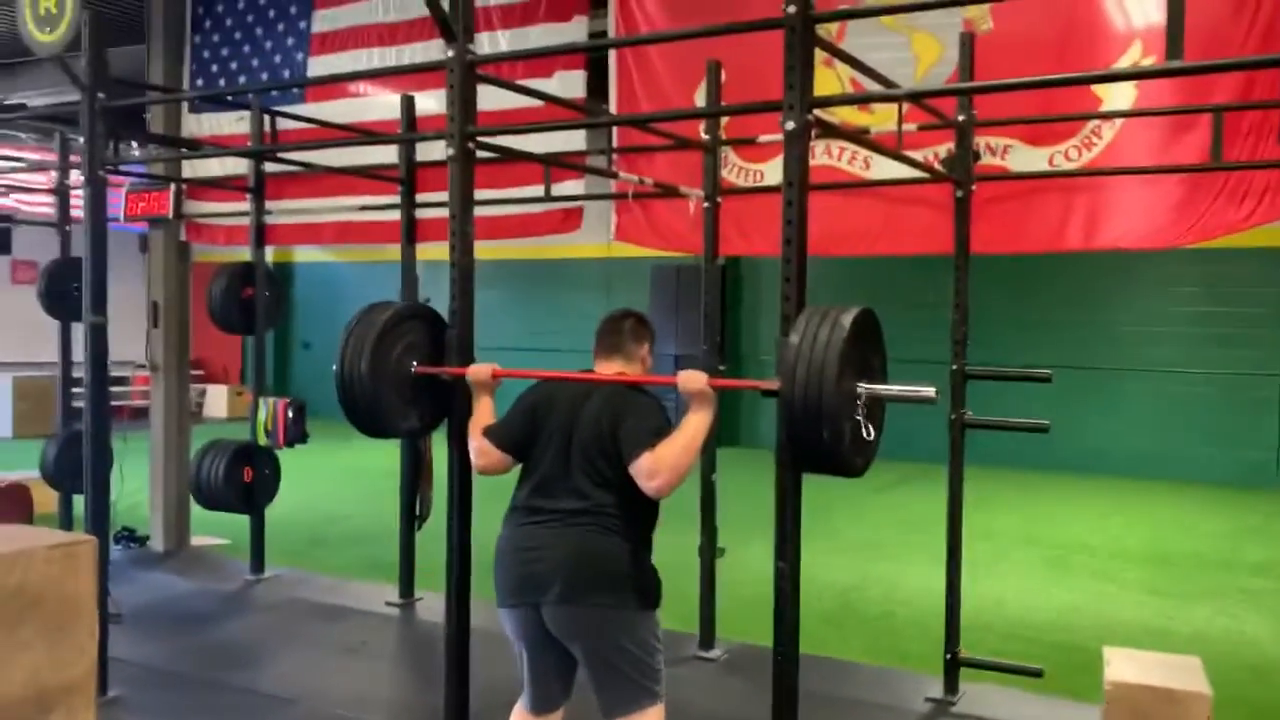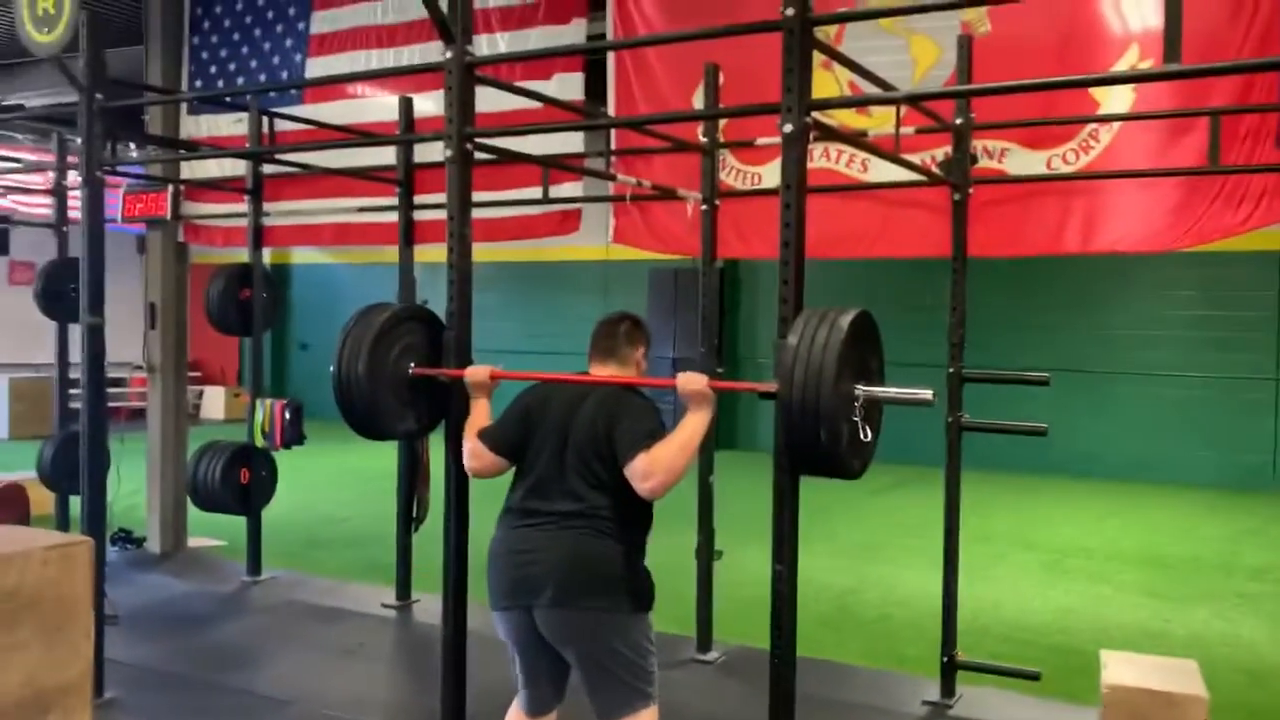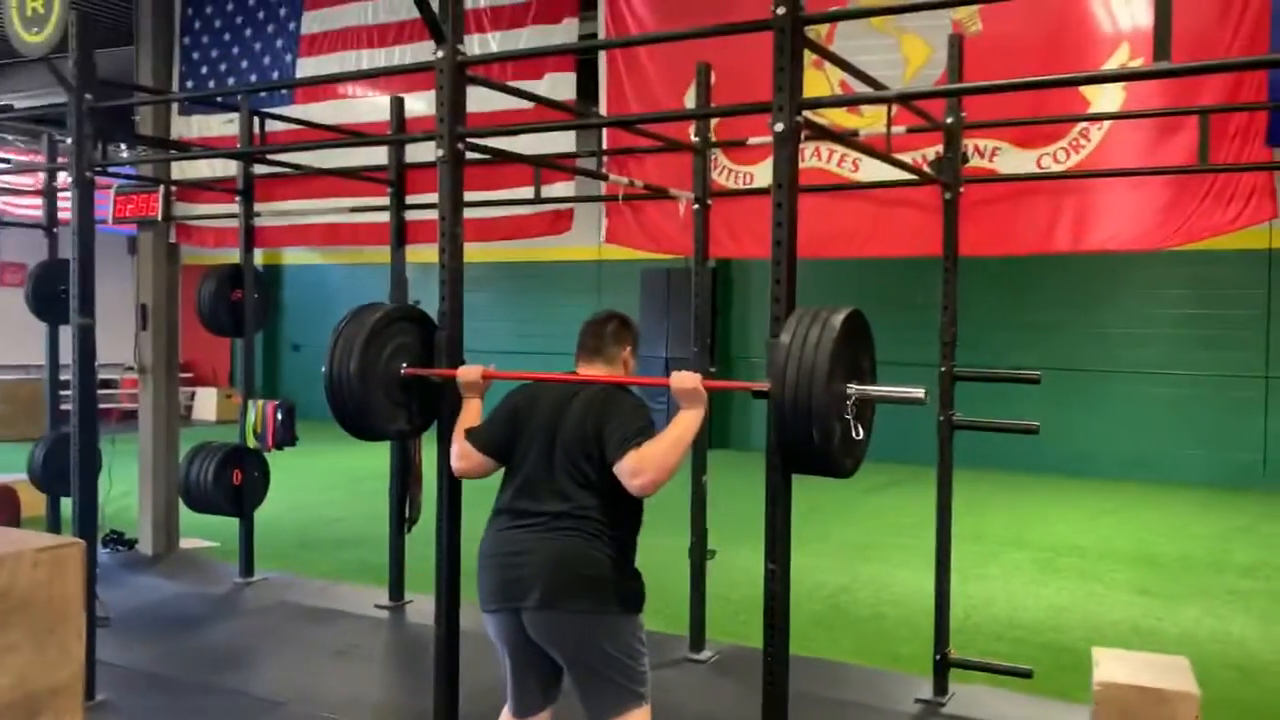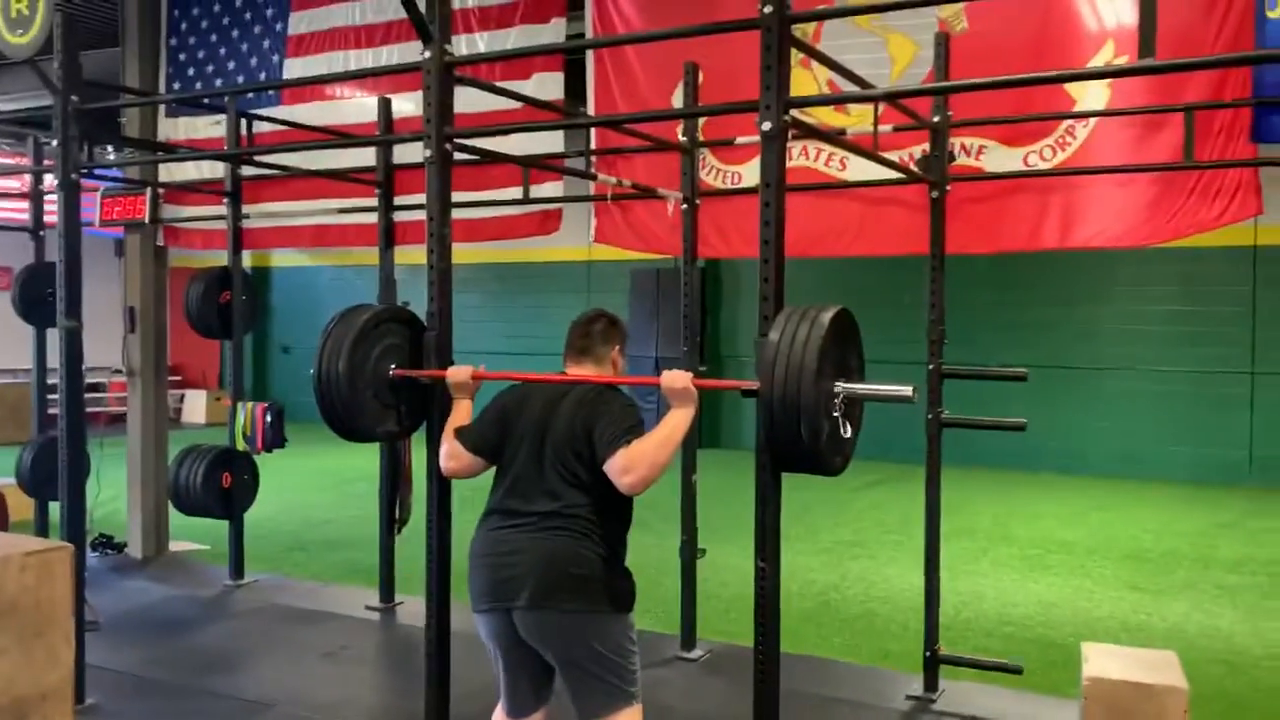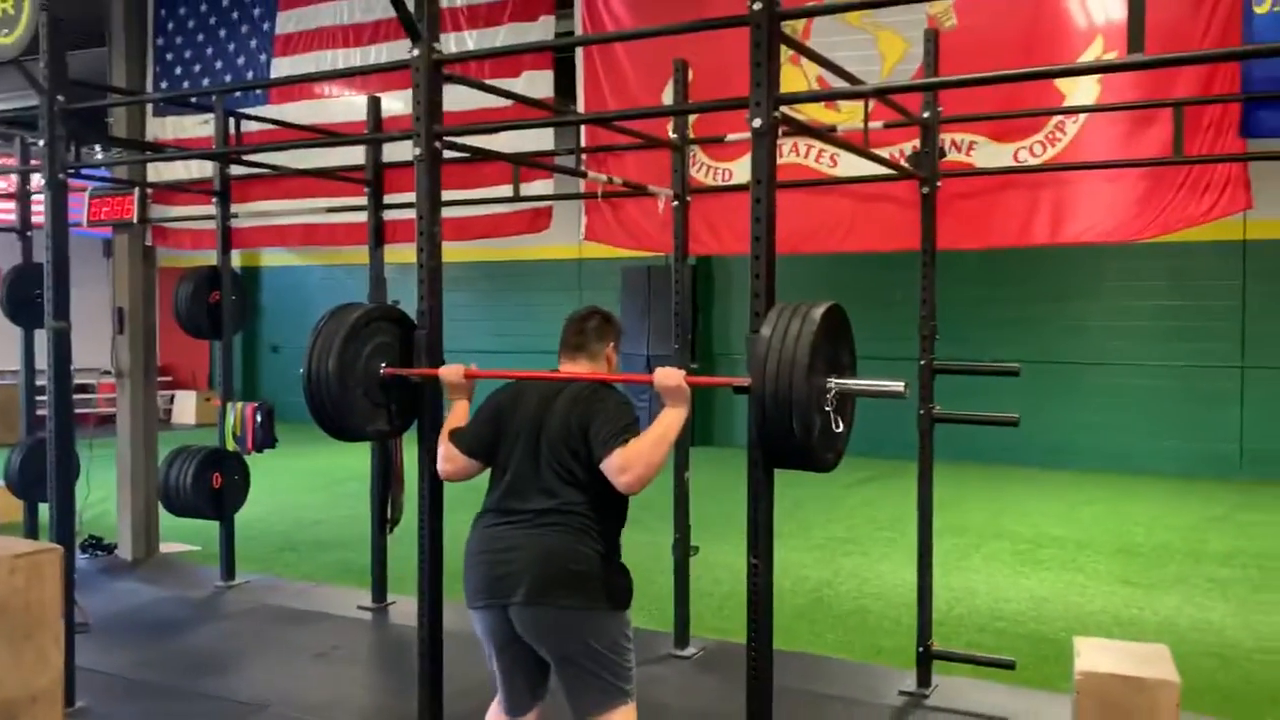
dt=0.1s
person 1, frame 1
left shoulder: (543, 394)
right shoulder: (637, 405)
left elbow: (484, 458)
right elbow: (656, 477)
left wrist: (483, 394)
right wrist: (700, 410)
left hip: (521, 566)
right hip: (597, 576)
person 1, frame 2
left shoulder: (537, 398)
right shoulder: (630, 407)
left elbow: (476, 460)
right elbow: (651, 478)
left wrist: (479, 397)
right wrist: (698, 413)
left hip: (513, 569)
right hip: (590, 578)
person 1, frame 3
left shoulder: (525, 398)
right shoulder: (620, 406)
left elbow: (464, 461)
right elbow: (641, 476)
left wrist: (472, 397)
right wrist: (690, 410)
left hip: (503, 571)
right hip: (579, 579)
person 1, frame 4
left shoulder: (514, 399)
right shoulder: (608, 405)
left elbow: (453, 461)
right elbow: (631, 473)
left wrist: (463, 398)
right wrist: (681, 409)
left hip: (493, 571)
right hip: (570, 578)
person 1, frame 5
left shoulder: (508, 398)
right shoulder: (604, 403)
left elbow: (450, 464)
right elbow: (628, 472)
left wrist: (459, 398)
right wrist: (675, 407)
left hip: (490, 569)
right hip: (566, 576)
